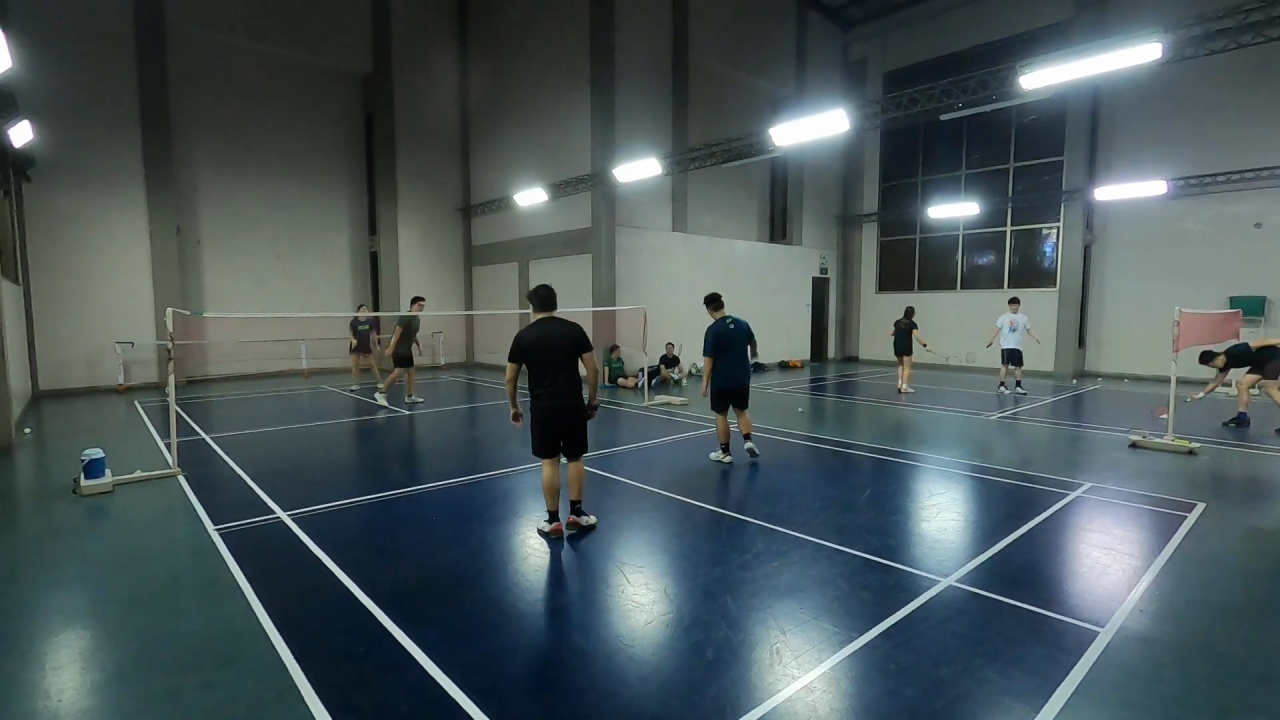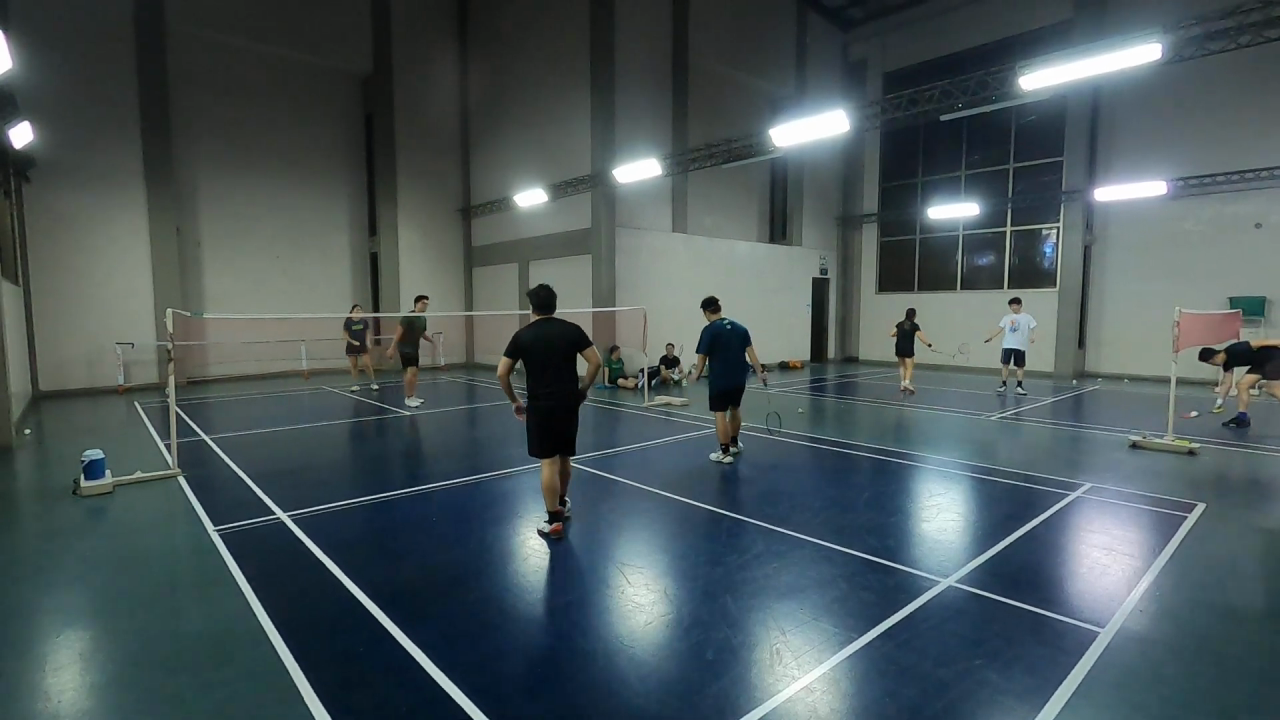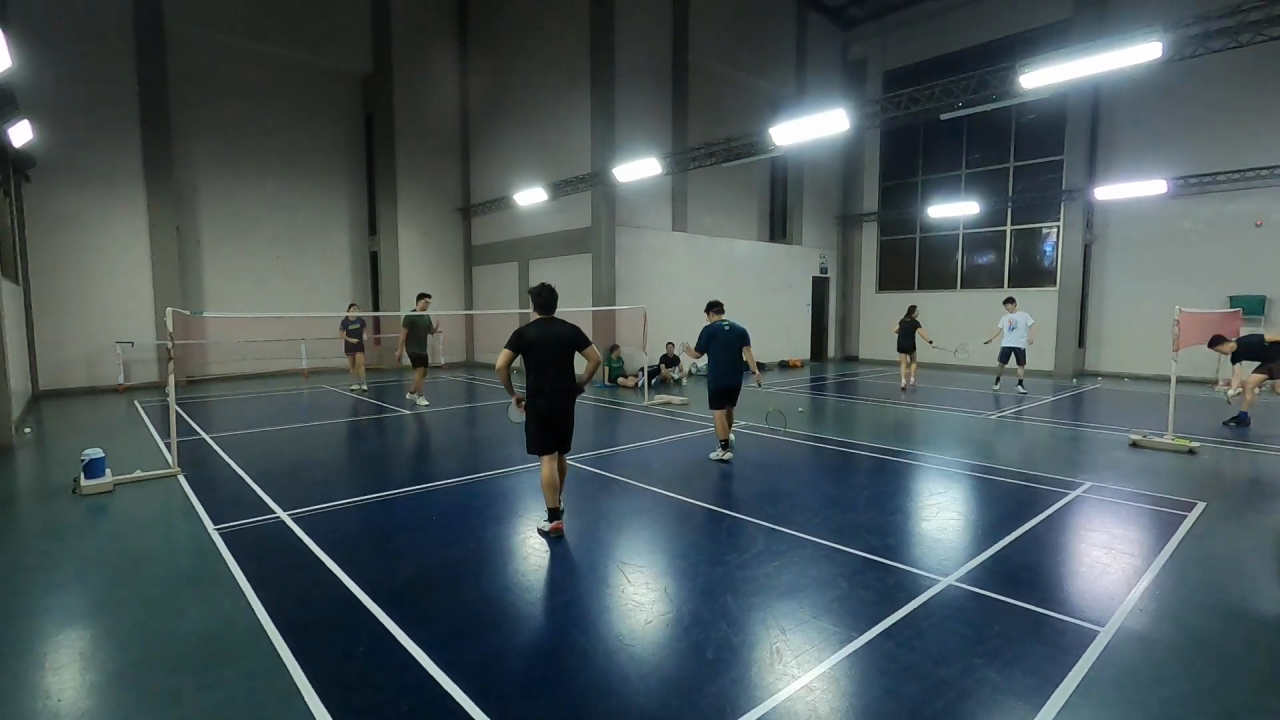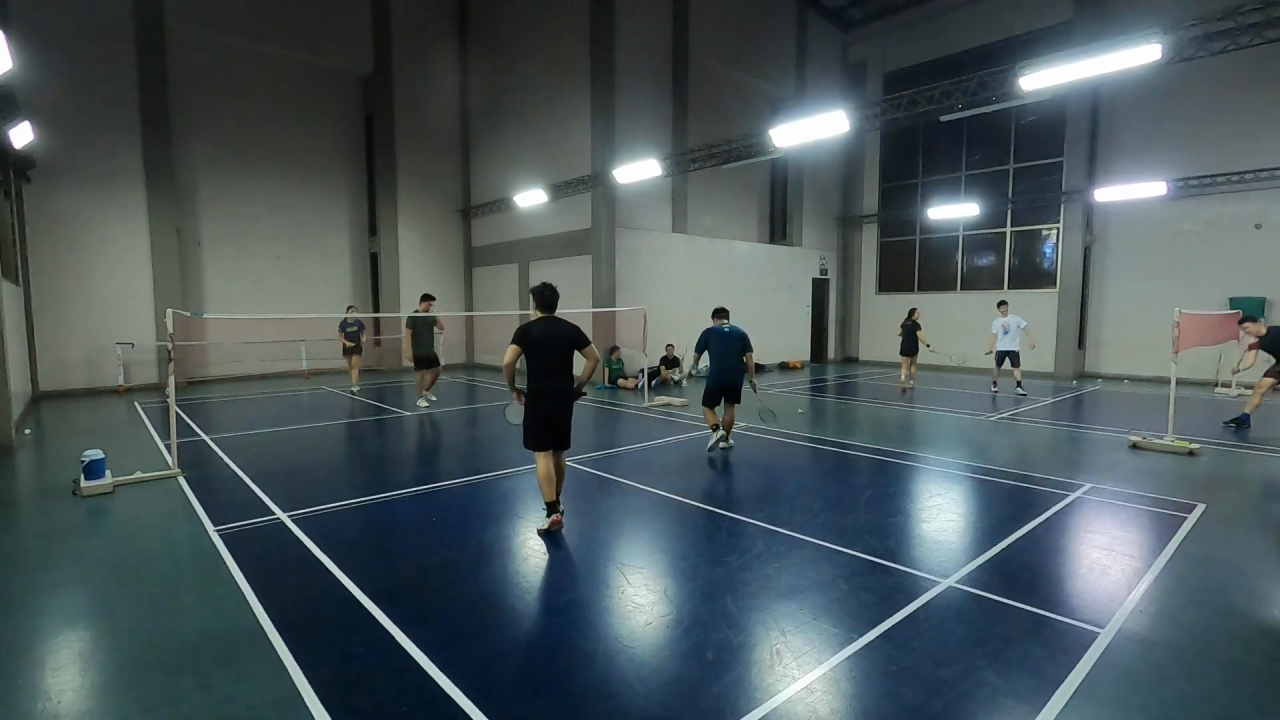
dt=0.2s
person 1, frame 1
left shoulder: (524, 336)
right shoulder: (574, 330)
left elbow: (510, 378)
right elbow: (592, 369)
left wrist: (514, 407)
right wrist: (592, 400)
left hip: (542, 407)
right hip: (573, 405)
left knee: (549, 463)
right knee: (575, 459)
left ankle: (554, 521)
right ankle: (577, 514)
person 1, frame 2
left shoulder: (523, 336)
right shoulder: (572, 330)
left elbow: (502, 373)
right elbow: (596, 361)
left wrist: (514, 401)
right wrist: (583, 388)
left hip: (539, 407)
right hip: (568, 404)
left knee: (548, 463)
right knee: (564, 458)
left ankle: (554, 521)
right ankle: (562, 503)
person 1, frame 3
left shoulder: (523, 333)
right shoulder: (571, 330)
left elbow: (501, 366)
right elbow: (596, 359)
left wrist: (512, 394)
right wrist: (580, 384)
left hip: (539, 404)
right hip: (565, 402)
left knee: (547, 460)
right knee: (560, 456)
left ankle: (554, 518)
right ankle: (556, 502)
person 1, frame 4
left shoulder: (527, 330)
right shoulder: (571, 329)
left elbow: (508, 362)
right elbow: (594, 359)
left wrist: (513, 388)
right wrist: (579, 386)
left hip: (538, 401)
right hip: (563, 400)
left knee: (542, 456)
right knee: (558, 453)
left ankle: (552, 513)
right ankle: (556, 504)
